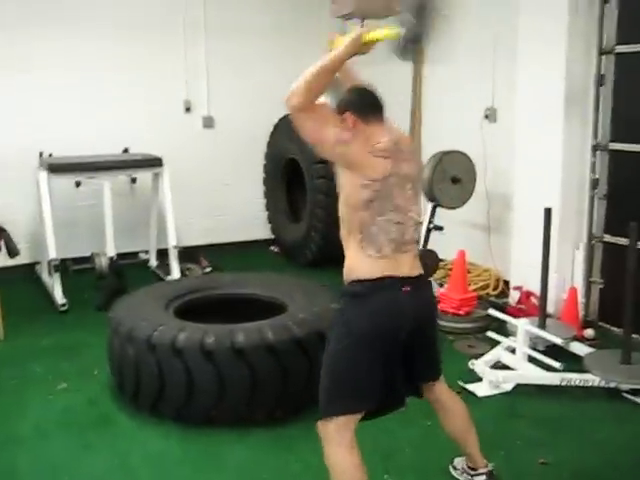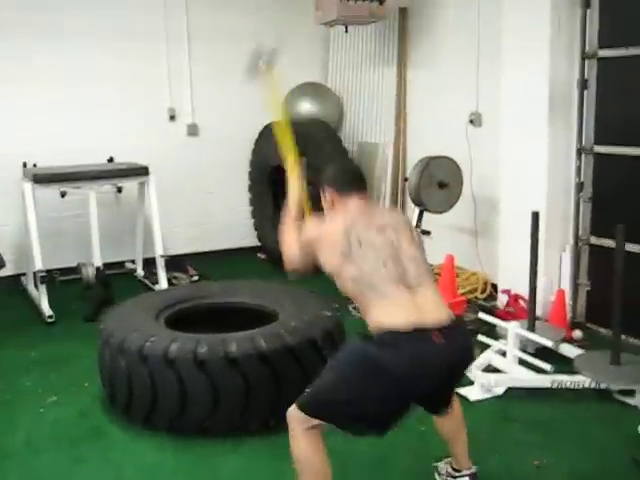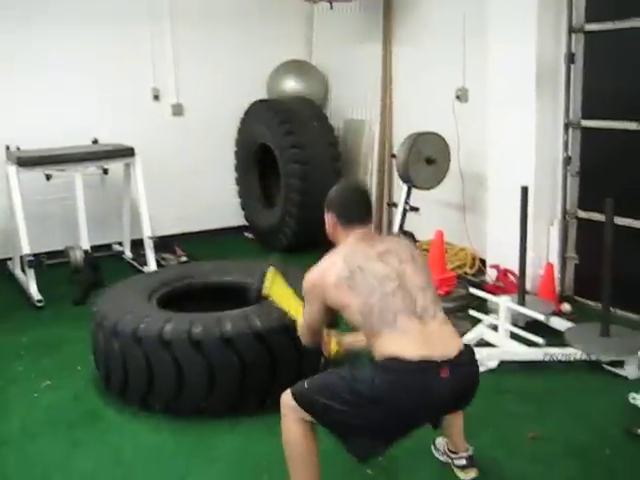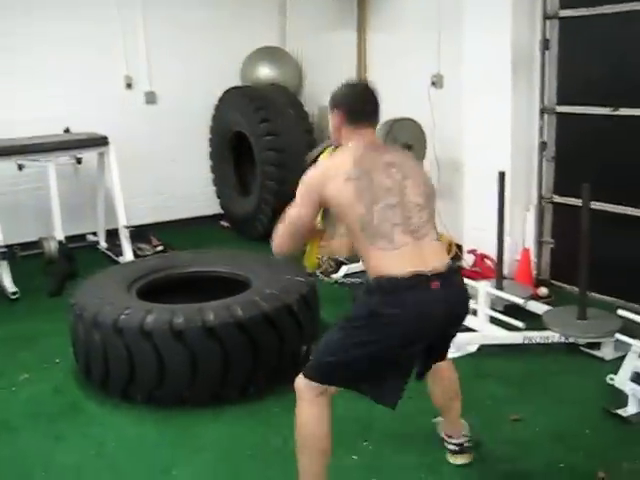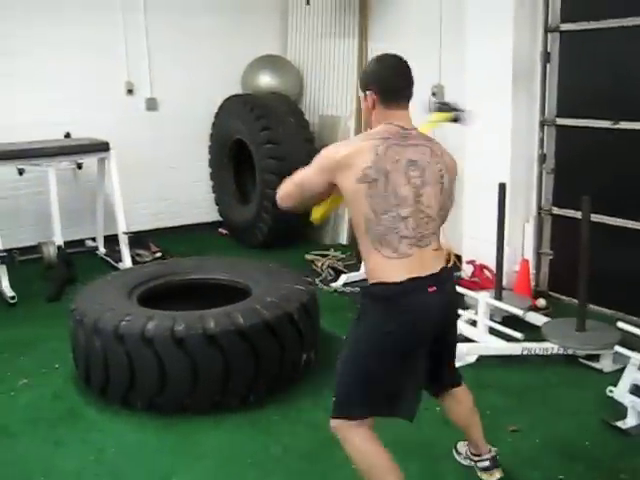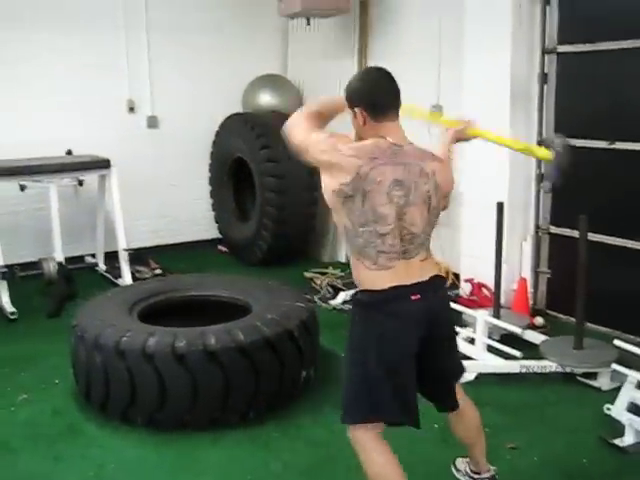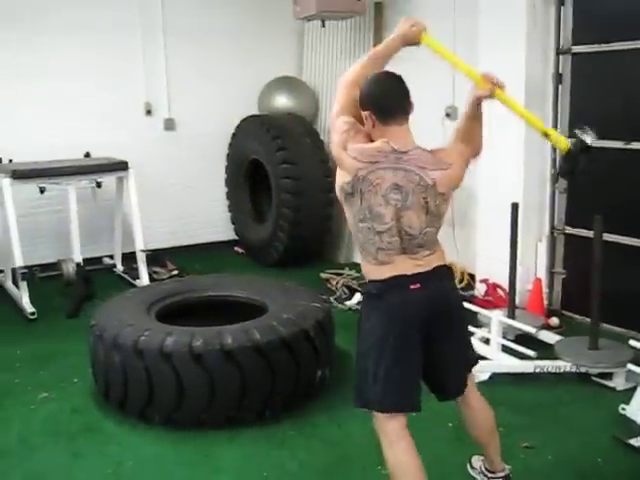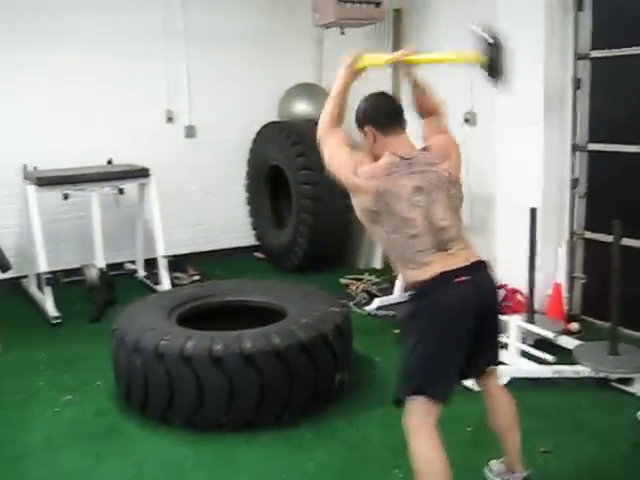
dt=0.2s
person 1, frame 1
left shoulder: (360, 154)
right shoulder: (405, 147)
left elbow: (298, 105)
right elbow: (366, 105)
left wrist: (341, 52)
right wrist: (347, 70)
left hip: (372, 302)
right hip: (416, 295)
left knee: (335, 425)
right knee: (433, 385)
person 1, frame 2
left shoulder: (322, 231)
right shoulder: (398, 219)
left elbow: (291, 257)
left wrist: (293, 200)
left hip: (398, 349)
right hip: (454, 342)
left knee: (301, 421)
right knee: (439, 394)
person 1, frame 3
left shoulder: (323, 273)
right shoulder: (408, 250)
left elbow: (309, 337)
left hip: (406, 383)
right hip: (462, 372)
left knee: (294, 406)
right ankle: (459, 452)
person 1, frame 4
left shoulder: (326, 171)
right shoulder: (409, 161)
left elbow: (282, 246)
left wrist: (310, 232)
left hip: (398, 300)
right hip: (448, 289)
left knee: (310, 388)
right knee: (434, 355)
right ankle: (457, 436)
person 1, frame 5
left shoulder: (348, 154)
right shoulder: (442, 156)
left elbow: (285, 197)
left wrist: (331, 185)
left hip: (394, 301)
right hip: (442, 289)
left knee: (349, 422)
right knee: (444, 383)
person 1, frame 6
left shoulder: (339, 160)
right shoulder: (436, 169)
left elbow: (295, 124)
left wrist: (337, 103)
right wrist: (448, 145)
left hip: (379, 309)
right hip: (432, 297)
left knee: (364, 432)
right knee: (452, 394)
person 1, frame 7
left shoulder: (352, 159)
right shoulder: (445, 168)
left elbow: (346, 92)
right elbow: (471, 143)
left wrist: (392, 42)
right wrist: (477, 101)
left hip: (390, 300)
right hip: (440, 288)
left knee: (390, 422)
right knee: (465, 389)
person 1, frame 8
left shoulder: (362, 178)
right shoulder: (445, 158)
left elbow: (327, 133)
right elbow: (435, 113)
left wrist: (344, 77)
right wrist: (412, 75)
left hip: (439, 299)
right hip: (479, 282)
left knee: (419, 416)
right knee: (488, 378)
